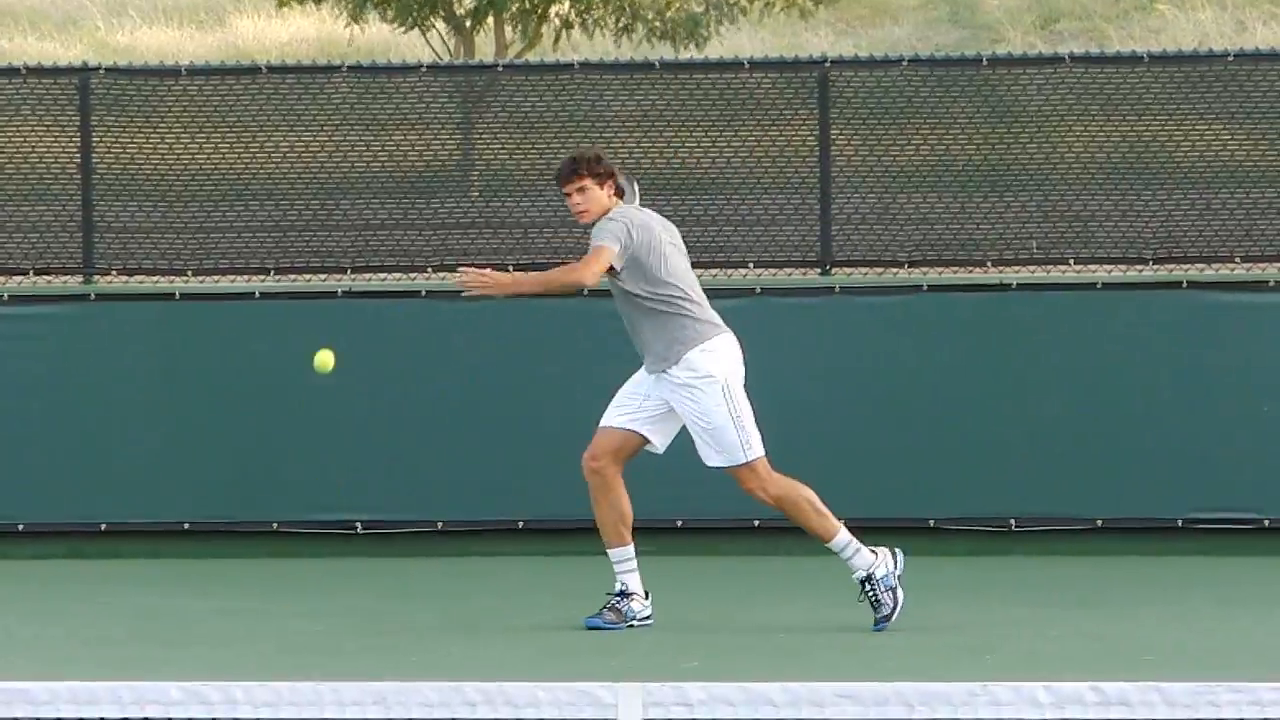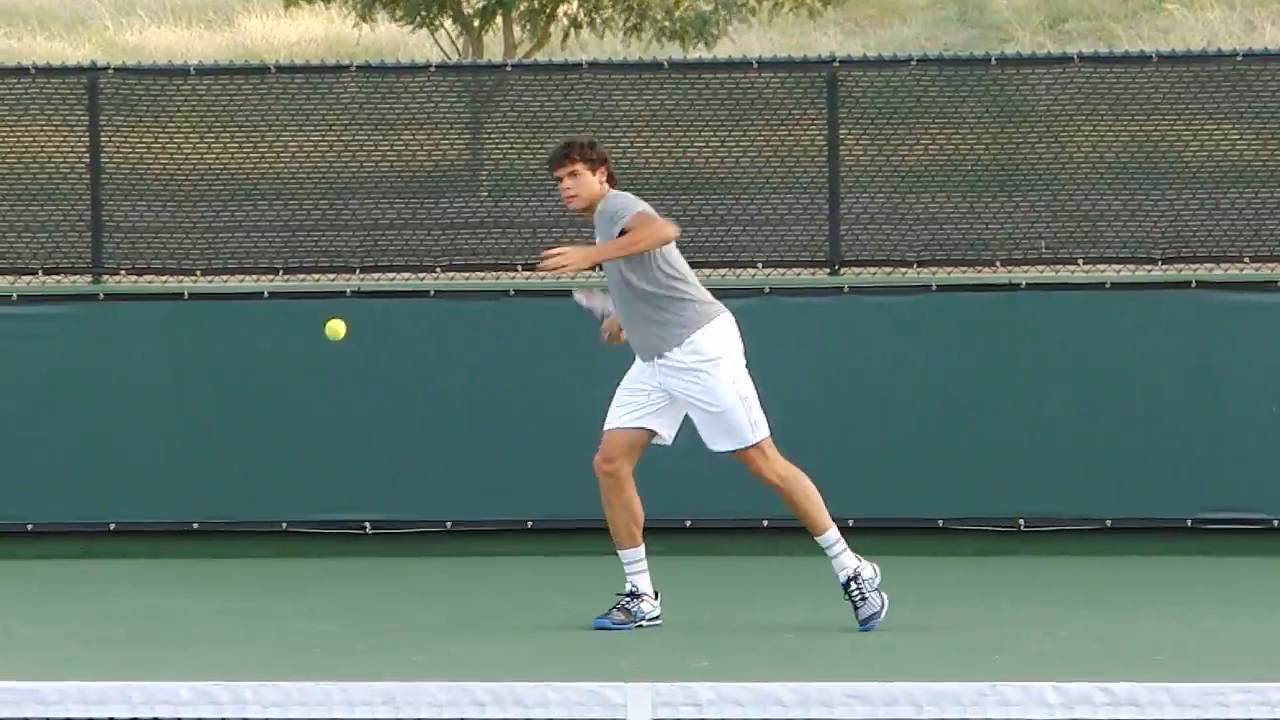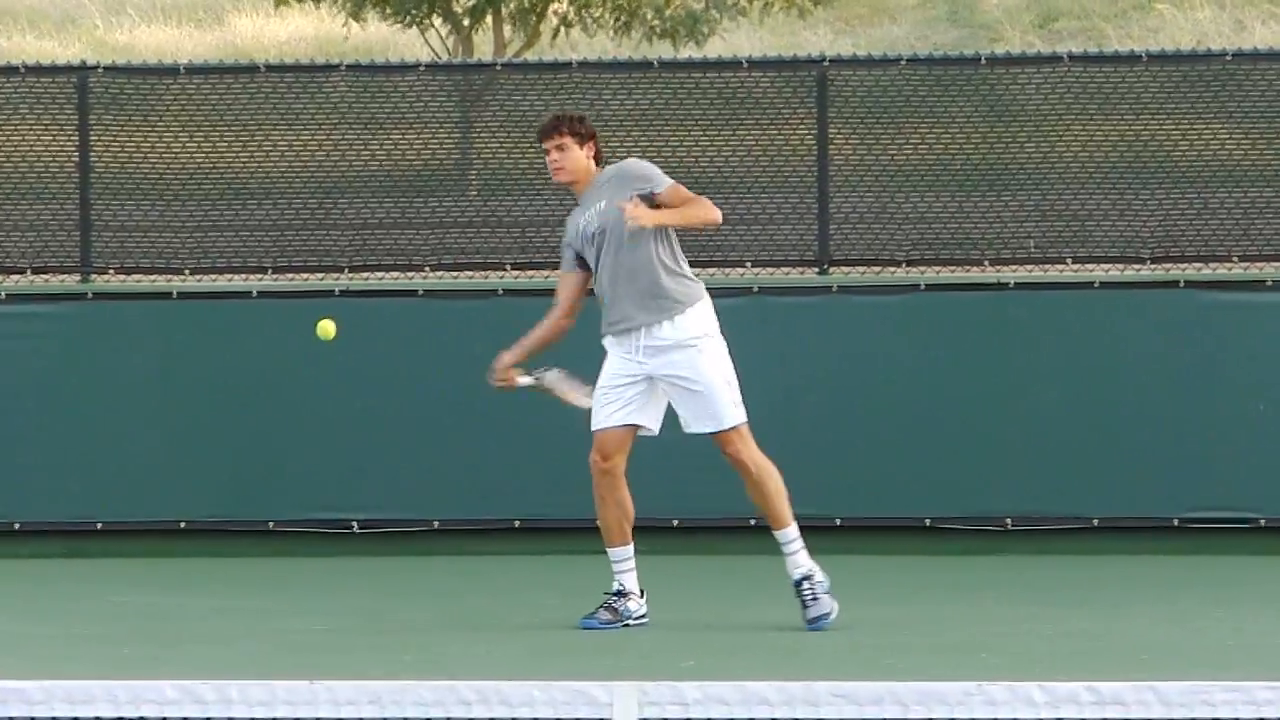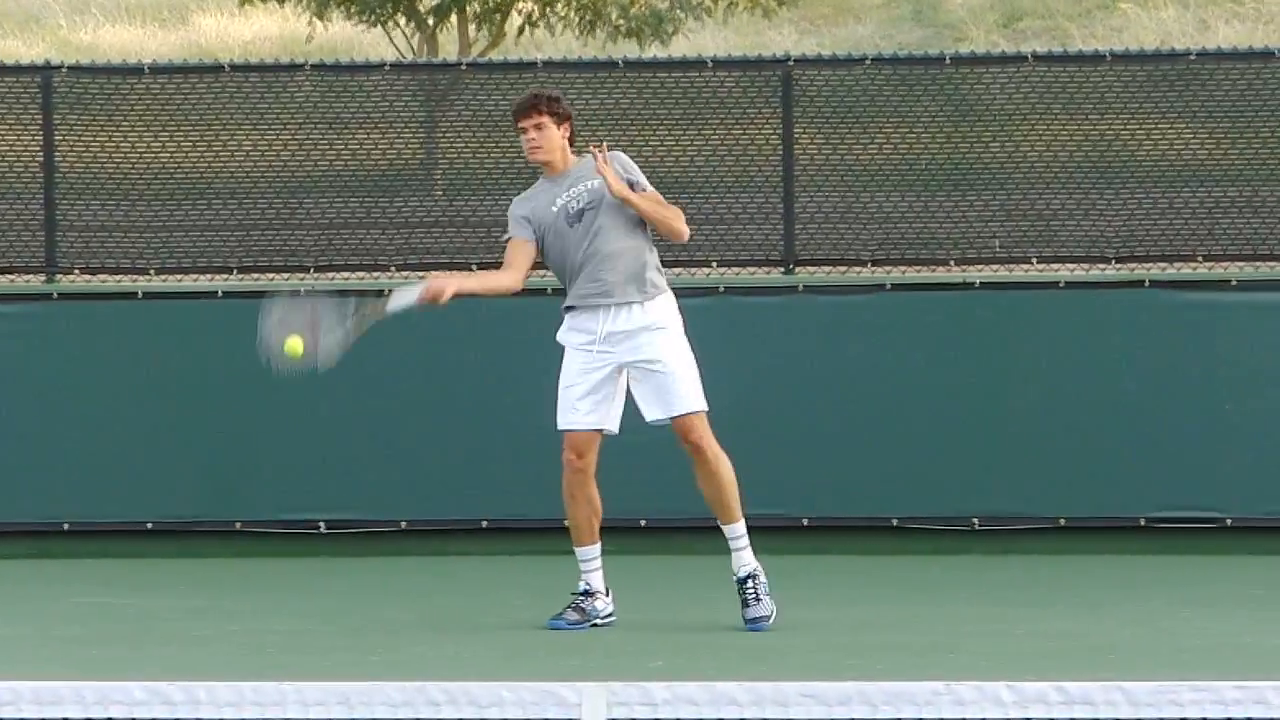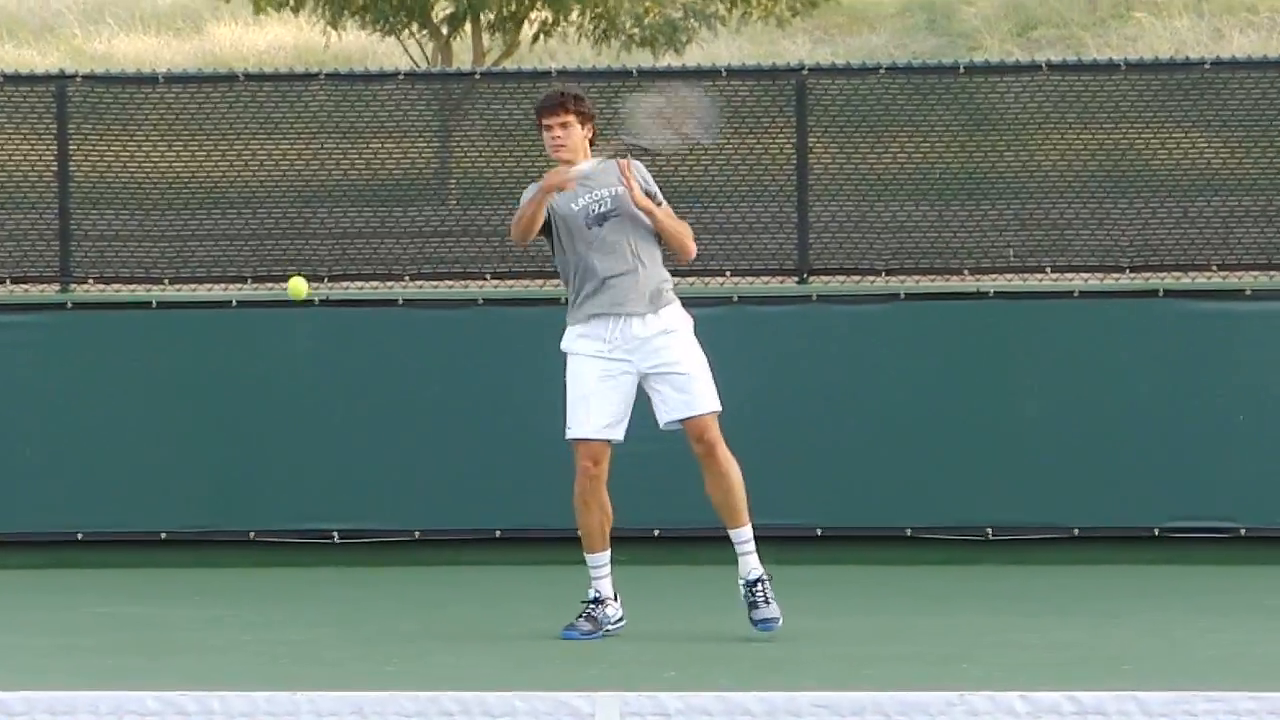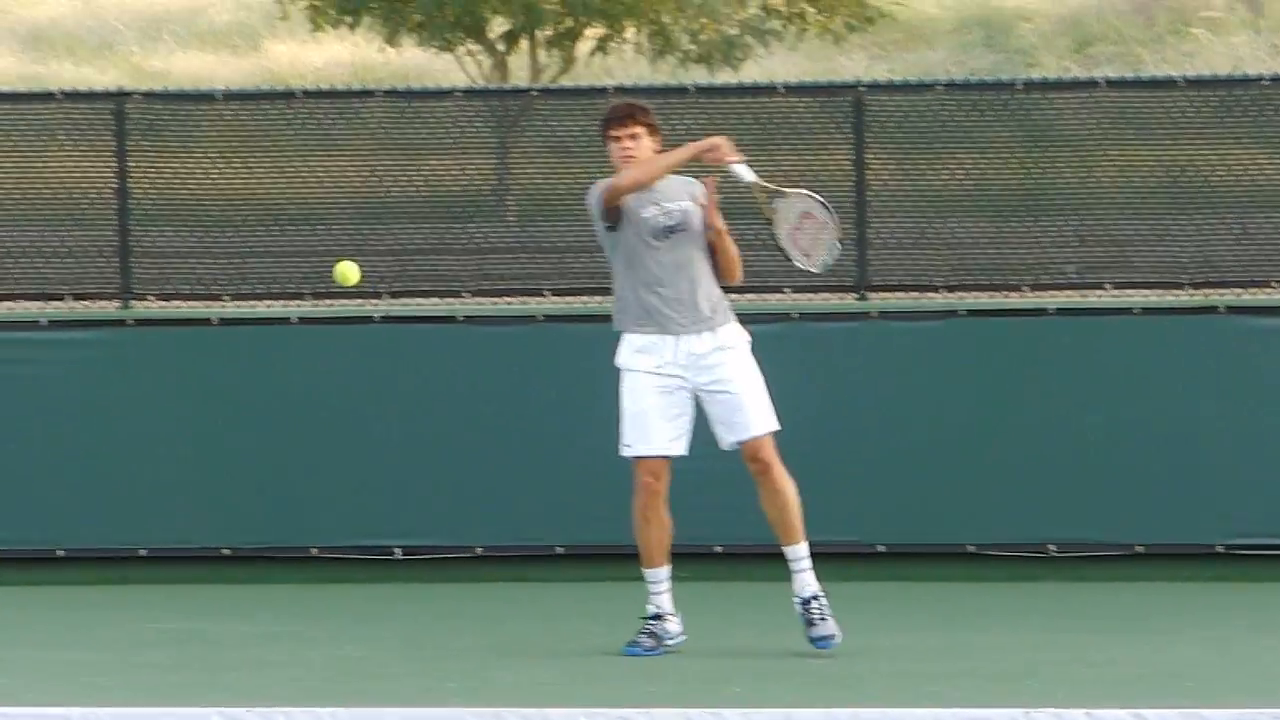
dt=0.1s
person 1, frame 1
left shoulder: (612, 224)
right shoulder: (650, 223)
left elbow: (585, 273)
left wrist: (501, 283)
left hip: (702, 364)
right hip: (661, 370)
left knee: (760, 483)
right knee: (597, 462)
left ankle: (869, 564)
right ankle: (629, 596)
person 1, frame 2
left shoulder: (618, 206)
right shoulder: (610, 223)
left elbow: (663, 231)
left wrist: (590, 254)
right wrist: (623, 319)
left hip: (702, 349)
right hip: (656, 361)
left knee: (764, 464)
right knee: (610, 462)
left ankle: (851, 570)
right ankle: (641, 596)
person 1, frame 3
left shoulder: (632, 174)
right shoulder: (575, 227)
left elbow: (709, 214)
right elbow: (564, 311)
left wrist: (655, 217)
right wrist: (518, 352)
left hip: (685, 330)
right hip: (628, 345)
left knee: (739, 449)
right knee: (604, 460)
left ankle: (803, 570)
right ankle: (627, 594)
person 1, frame 4
left shoulder: (614, 163)
right shoulder: (525, 207)
left elbow: (679, 231)
right elbow: (511, 278)
left wrist: (627, 197)
right wrist: (454, 283)
left hip: (648, 318)
right hip: (587, 331)
left knee: (696, 437)
right knee: (576, 458)
left ankle: (745, 567)
right ankle: (593, 592)
person 1, frame 5
left shoulder: (631, 172)
right shoulder: (542, 192)
left elbow: (686, 250)
right elbow: (521, 235)
left wrist: (647, 209)
right wrist: (546, 189)
left hip: (662, 324)
right hip: (595, 337)
left knee: (707, 438)
right knee: (588, 465)
left ankle: (752, 574)
right ankle: (602, 601)
person 1, frame 6
left shoulder: (689, 190)
right shoulder: (604, 198)
left elbow: (730, 275)
right elbow: (629, 182)
left wrist: (716, 225)
right wrist: (698, 149)
left hip: (718, 342)
right hip: (650, 353)
left knee: (763, 458)
right knee: (649, 480)
left ankle: (807, 591)
right ankle: (663, 616)
